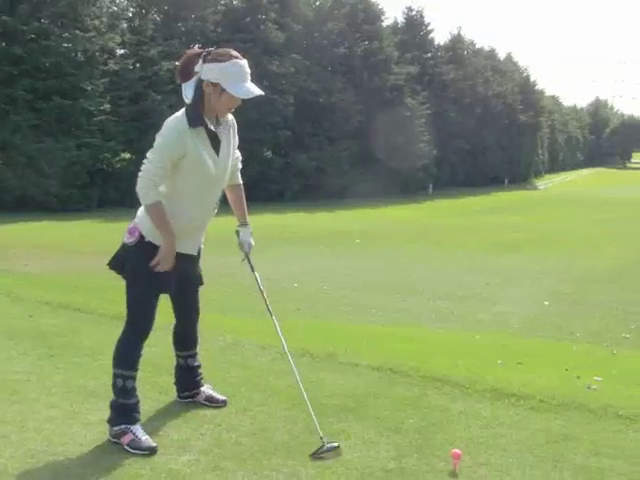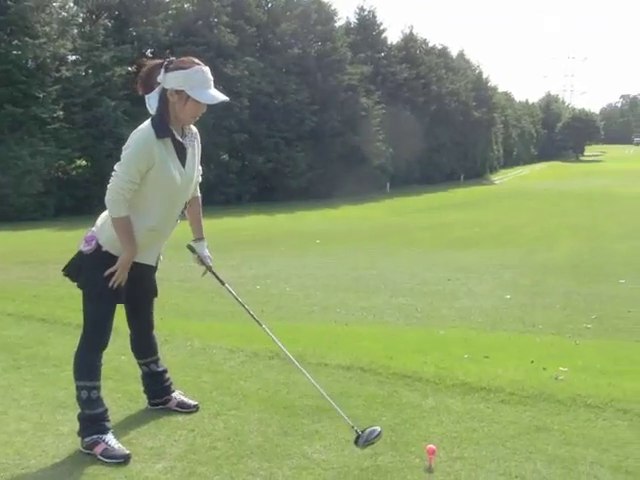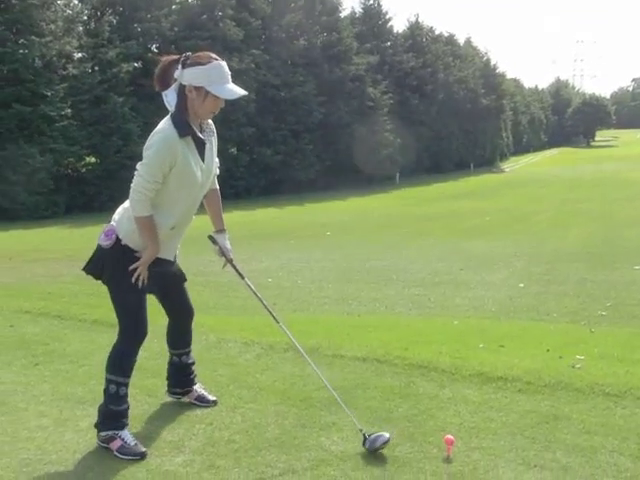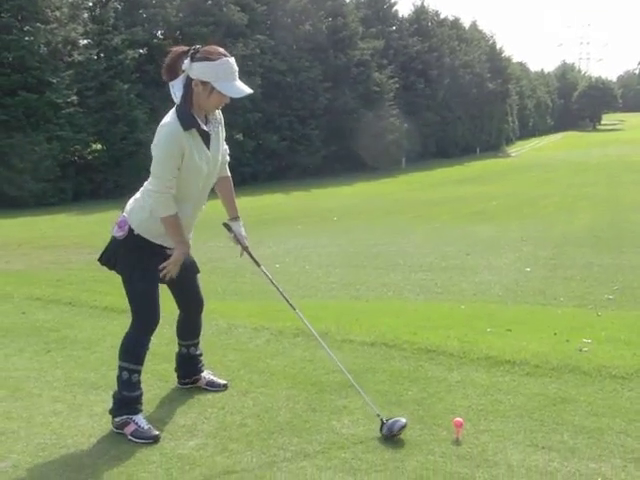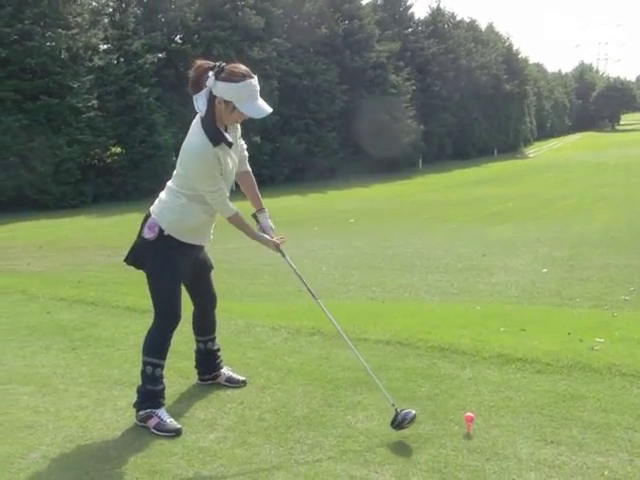
dt=0.4s
person 1, frame 1
left shoulder: (228, 126)
right shoulder: (179, 129)
left elbow: (232, 178)
right elbow: (146, 186)
left wrist: (244, 226)
right wrist: (167, 241)
left hip: (189, 244)
right hip: (153, 243)
left knee: (188, 317)
right knee: (139, 326)
left ankle: (190, 386)
right ankle: (122, 419)
person 1, frame 2
left shoulder: (192, 137)
right shoulder: (146, 140)
left elbow: (191, 193)
right elbow: (116, 199)
left wrist: (199, 241)
right wrist: (129, 253)
left hip: (145, 254)
right hip: (110, 252)
left knee: (143, 327)
right knee: (96, 336)
left ankle: (159, 393)
right ankle: (94, 429)
person 1, frame 3
left shoulder: (207, 130)
right shoulder: (167, 138)
left elbow: (210, 184)
right elbow: (140, 198)
left wrist: (221, 234)
right wrist: (150, 251)
left hip: (163, 248)
right hip: (129, 246)
left knee: (182, 314)
right knee: (134, 331)
left ankle: (182, 384)
right ankle: (111, 424)
person 1, frame 4
left shoulder: (214, 120)
right shoulder: (172, 132)
left elbow: (221, 172)
right elbow: (164, 200)
left wrist: (235, 221)
right wrist: (178, 249)
left hip: (174, 238)
right hip: (142, 236)
left knee: (193, 305)
right knee: (146, 320)
left ankle: (190, 372)
right ankle: (125, 411)
person 1, frame 5
left shoulder: (228, 124)
right shoulder: (202, 147)
left elbow: (242, 168)
right elbow: (221, 204)
left wrist: (263, 214)
right wrist: (258, 237)
left hip: (190, 235)
right hip: (166, 235)
left knee: (206, 301)
right knee: (168, 315)
left ankle: (210, 368)
right ankle: (148, 405)
